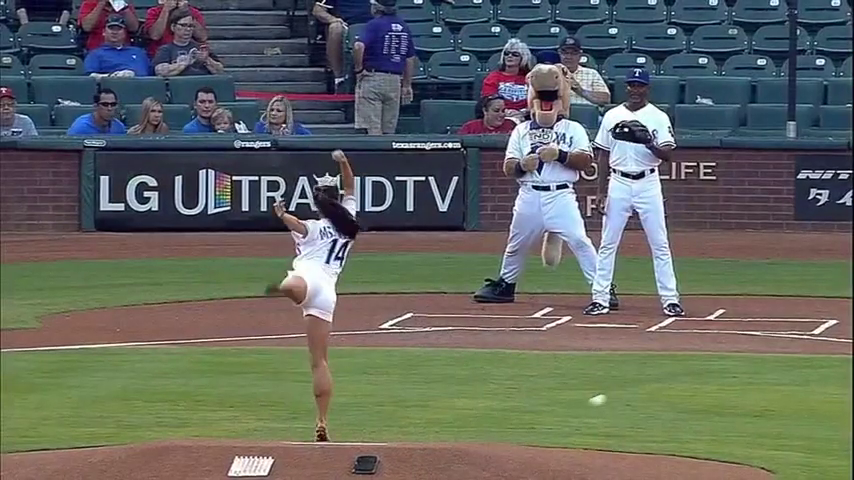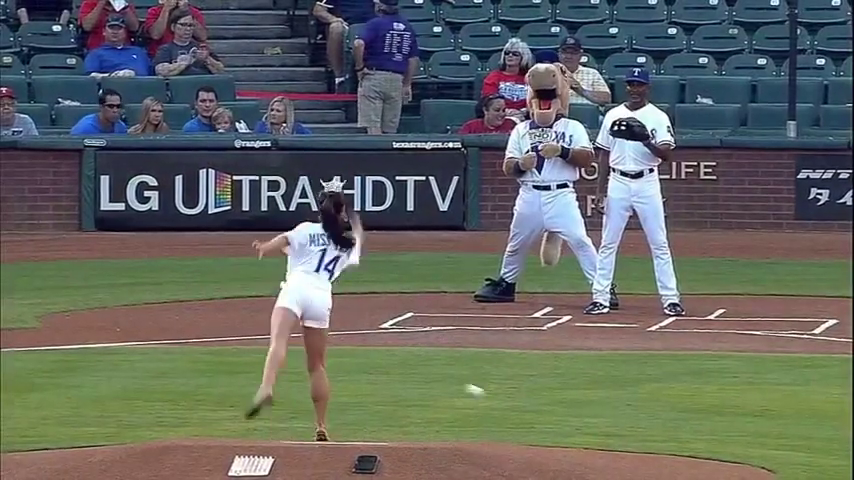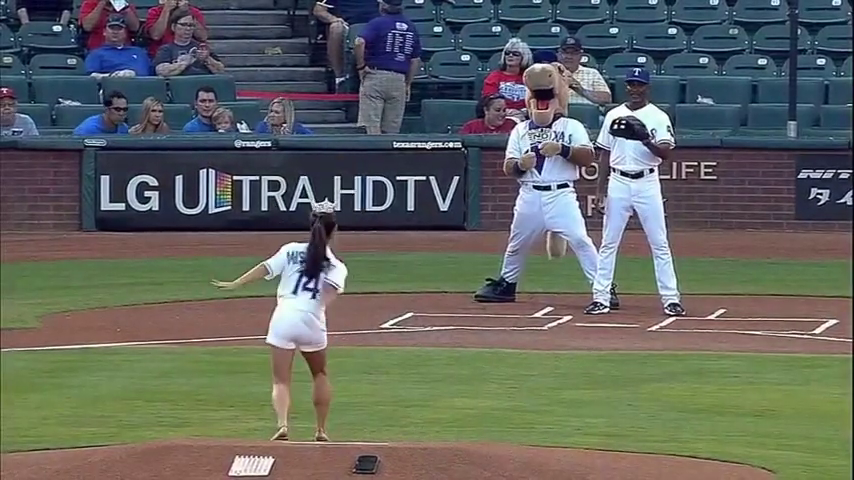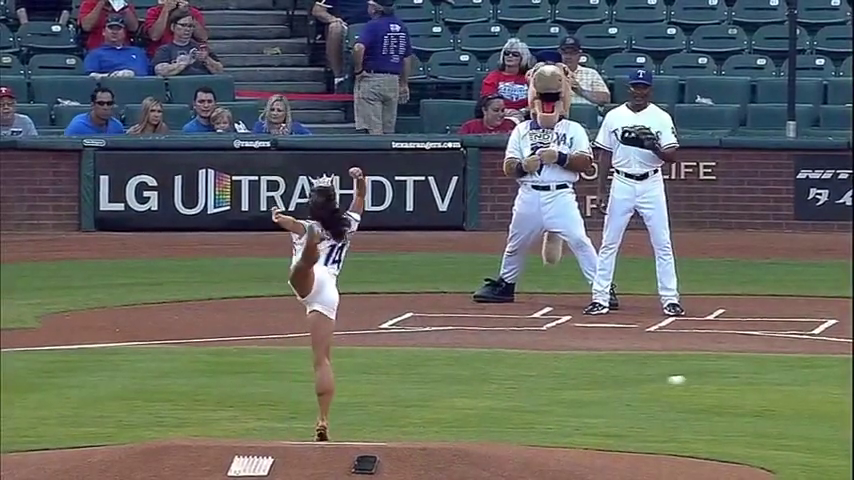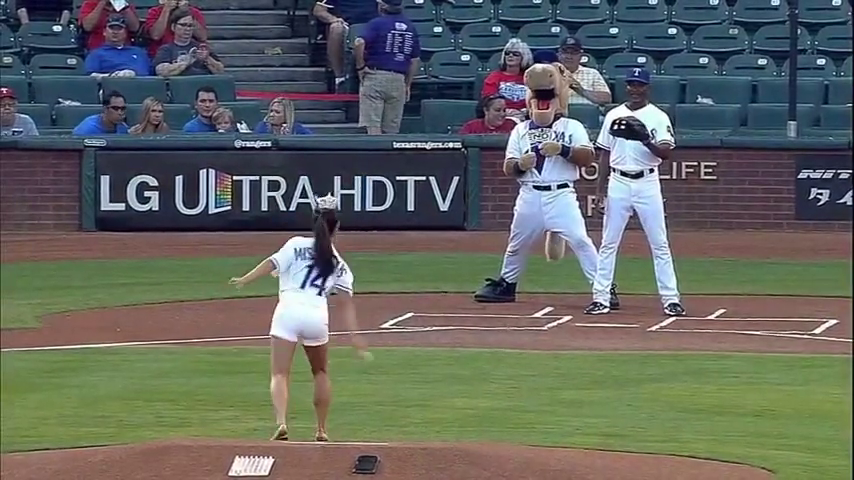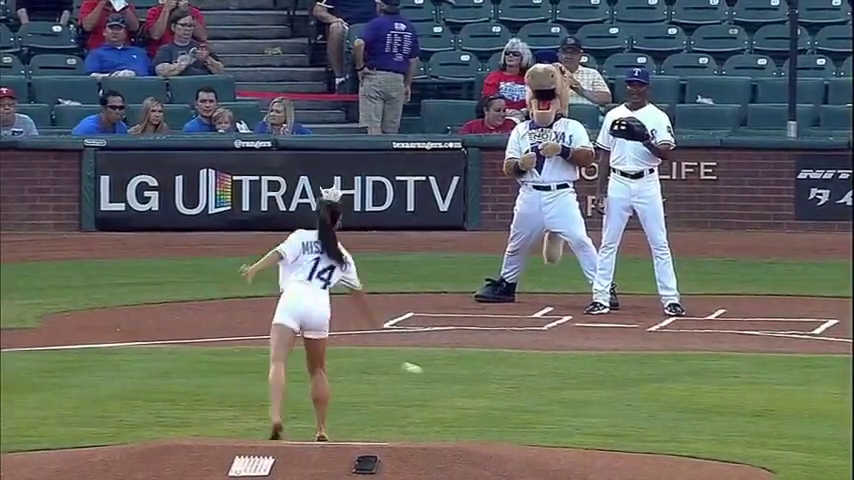
dt=0.7s
person 1, frame 1
left shoulder: (314, 227)
right shoulder: (346, 221)
left elbow: (297, 224)
right elbow: (349, 188)
left wrist: (282, 215)
right wrist: (343, 163)
left hip: (306, 278)
right hip: (327, 293)
right knee: (319, 361)
left ankle: (284, 288)
right ankle: (322, 423)
person 1, frame 2
left shoulder: (306, 230)
right shoulder: (348, 240)
left elbow: (285, 240)
left wrist: (264, 247)
right wrist: (359, 229)
left hip: (296, 291)
right hip: (321, 301)
left knee: (278, 342)
right knee: (317, 367)
left ankle: (265, 391)
right ankle: (321, 428)
person 1, frame 3
left shoulder: (290, 250)
right shoulder: (337, 266)
left elbow: (264, 268)
right elbow: (330, 295)
left wrist: (234, 284)
right wrist: (319, 312)
left hip: (284, 319)
right hip: (312, 324)
left knee: (282, 382)
right knee: (320, 375)
left ankle: (283, 425)
right ankle: (322, 431)
person 1, frame 4
left shoulder: (308, 229)
right shoulder: (346, 226)
left elbow: (293, 225)
right elbow: (359, 200)
left wrist: (281, 219)
right wrist: (359, 179)
left hip: (311, 283)
right hip: (329, 294)
right knee: (322, 361)
right ankle: (323, 424)
person 1, frame 5
left shoulder: (296, 244)
right shoulder: (339, 264)
left elbow: (271, 263)
right elbow: (346, 305)
left wrist: (245, 279)
right wrist: (357, 339)
left hip: (288, 312)
right hip: (316, 318)
left knee: (279, 375)
right knee: (320, 374)
left ankle: (281, 424)
right ankle: (321, 431)
person 1, frame 6
left shoulder: (300, 237)
right shoulder: (342, 255)
left elbow: (278, 254)
right elbow: (356, 290)
left wrist: (252, 270)
right wrist: (369, 314)
left hip: (292, 303)
right hip: (318, 311)
left knee: (277, 361)
right knee: (318, 372)
left ankle: (275, 417)
right ankle: (321, 431)
person 2, frame 1
left shoulder: (659, 117)
right shoulder: (612, 116)
left elbow: (667, 155)
right elbow: (604, 155)
left wrist: (650, 144)
right wrist: (600, 190)
left hip: (648, 185)
right hip: (619, 184)
left knee: (660, 244)
right knee: (607, 244)
left ankle: (670, 299)
right ankle: (600, 298)
person 2, frame 2
left shoulder: (658, 117)
right shoulder: (612, 115)
left elbow: (666, 154)
right elbow: (604, 154)
left wrist: (647, 142)
right wrist: (600, 189)
left hip: (647, 184)
right hip: (618, 184)
left knee: (659, 243)
right knee: (608, 243)
left ankle: (670, 298)
right ankle: (600, 298)
person 2, frame 3
left shoulder: (659, 117)
right shoulder: (613, 115)
left elbow: (665, 153)
right elbow: (605, 154)
left wrist: (646, 140)
right wrist: (600, 189)
left hip: (647, 184)
right hip: (618, 184)
left knee: (659, 243)
right knee: (608, 243)
left ankle: (670, 298)
right ankle: (600, 298)
person 2, frame 4
left shoulder: (662, 118)
right shoulder: (614, 116)
left elbow: (671, 156)
right elbow: (605, 155)
left wrist: (654, 148)
right wrist: (601, 190)
left hip: (651, 186)
right hip: (621, 184)
left knee: (662, 244)
right knee: (609, 244)
left ankle: (670, 299)
right ankle: (600, 299)
person 2, frame 5
left shoulder: (659, 117)
right shoulder: (613, 115)
left elbow: (666, 153)
right elbow: (605, 154)
left wrist: (647, 141)
right wrist: (600, 189)
left hip: (647, 184)
right hip: (618, 184)
left knee: (659, 244)
right knee: (608, 243)
left ankle: (670, 298)
right ankle: (600, 298)
person 2, frame 6
left shoulder: (659, 117)
right shoulder: (612, 115)
left elbow: (666, 153)
right elbow: (605, 154)
left wrist: (647, 142)
right wrist: (600, 189)
left hip: (647, 184)
right hip: (618, 184)
left knee: (659, 243)
right knee: (608, 243)
left ankle: (670, 299)
right ankle: (600, 298)
person 3, frame 1
left shoulder: (572, 129)
right shoulder: (522, 130)
left elbow: (586, 161)
right elbow: (508, 168)
left wrist: (560, 155)
right wrist: (522, 166)
left hip: (560, 197)
right hip: (528, 197)
left knee: (579, 241)
right knee: (516, 244)
left ankle: (603, 290)
right ankle: (504, 286)
person 3, frame 2
left shoulder: (572, 127)
right shoulder: (521, 129)
left elbow: (587, 158)
right elbow: (508, 167)
left wrist: (562, 150)
right wrist: (520, 164)
left hip: (560, 195)
right hip: (529, 195)
left knee: (579, 239)
right knee: (517, 243)
right ankle: (505, 284)
person 3, frame 3
left shoulder: (572, 126)
right shoulder: (520, 129)
left elbow: (588, 156)
right elbow: (508, 167)
left wrist: (562, 149)
right wrist: (520, 165)
left hip: (561, 195)
right hip: (529, 196)
left knee: (580, 240)
right knee: (517, 243)
right ankle: (505, 285)
person 3, frame 4
left shoulder: (573, 129)
right shoulder: (521, 129)
left elbow: (586, 162)
right elbow: (508, 167)
left wrist: (559, 157)
right wrist: (523, 166)
left hip: (560, 196)
right hip: (528, 196)
left knee: (578, 241)
right knee: (516, 244)
right ankle: (504, 285)
person 3, frame 5
left shoulder: (572, 126)
right shoulder: (521, 130)
left elbow: (588, 157)
right elbow: (508, 167)
left wrist: (562, 150)
right wrist: (520, 165)
left hip: (560, 195)
right hip: (529, 196)
left knee: (580, 240)
right knee: (517, 244)
left ankle: (604, 289)
right ankle: (505, 285)
person 3, frame 6
left shoulder: (572, 127)
right shoulder: (521, 130)
left elbow: (588, 158)
right elbow: (508, 167)
left wrist: (562, 150)
right wrist: (520, 165)
left hip: (560, 195)
right hip: (529, 196)
left knee: (579, 240)
right knee: (517, 244)
left ankle: (604, 289)
right ankle: (504, 286)
person 4, frame 1
left shoulder: (375, 24)
right shoulder: (403, 26)
left elbow: (359, 47)
right elbow: (410, 59)
left wrist: (358, 69)
right wrist: (407, 84)
left hip: (372, 78)
right hip: (394, 81)
left knee: (373, 128)
right knee: (389, 130)
person 4, frame 2
left shoulder: (376, 23)
right shoulder: (407, 26)
left elbow: (359, 44)
right elbow: (413, 59)
left wrist: (359, 67)
right wrist: (407, 84)
left hip: (373, 77)
right hip: (396, 80)
left knee: (373, 126)
right knee: (390, 130)
person 4, frame 3
left shoulder: (378, 23)
right shoulder: (411, 27)
left elbow: (359, 42)
right elbow: (415, 60)
left wrist: (360, 66)
right wrist: (407, 84)
left hip: (376, 77)
right hip: (399, 80)
left knee: (372, 126)
right knee: (392, 130)
person 4, frame 4
left shoulder: (373, 25)
right shoulder: (401, 27)
left elbow: (358, 48)
right elbow: (407, 58)
left wrist: (358, 70)
right wrist: (404, 84)
left hip: (371, 79)
right hip: (393, 81)
left knee: (374, 129)
right knee: (388, 131)
person 4, frame 5
left shoulder: (377, 23)
right shoulder: (410, 27)
left elbow: (359, 43)
right elbow: (415, 59)
left wrist: (360, 66)
right wrist: (407, 84)
left hip: (375, 77)
right hip: (398, 80)
left knee: (373, 125)
right knee: (391, 130)
person 4, frame 6
left shoulder: (377, 23)
right shoulder: (409, 27)
left elbow: (358, 43)
right elbow: (414, 59)
left wrist: (360, 67)
right wrist: (407, 84)
left hip: (375, 77)
right hip: (397, 80)
left knee: (373, 126)
right knee: (391, 130)
